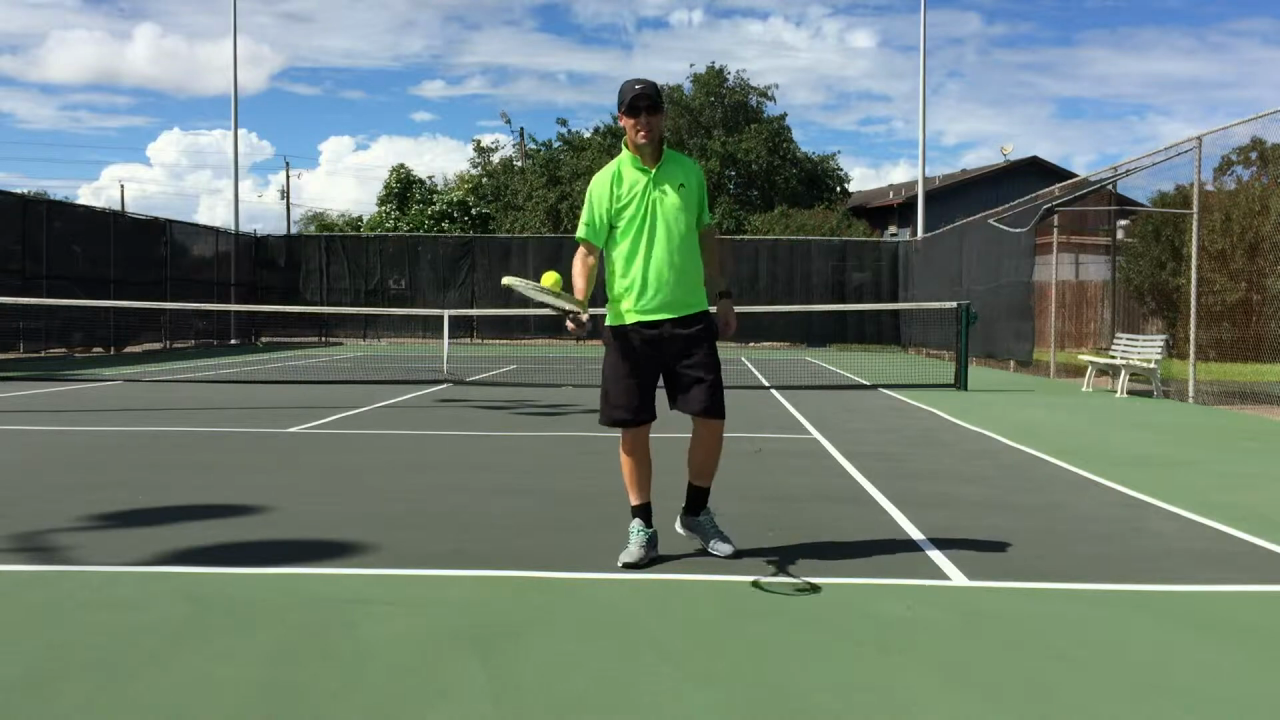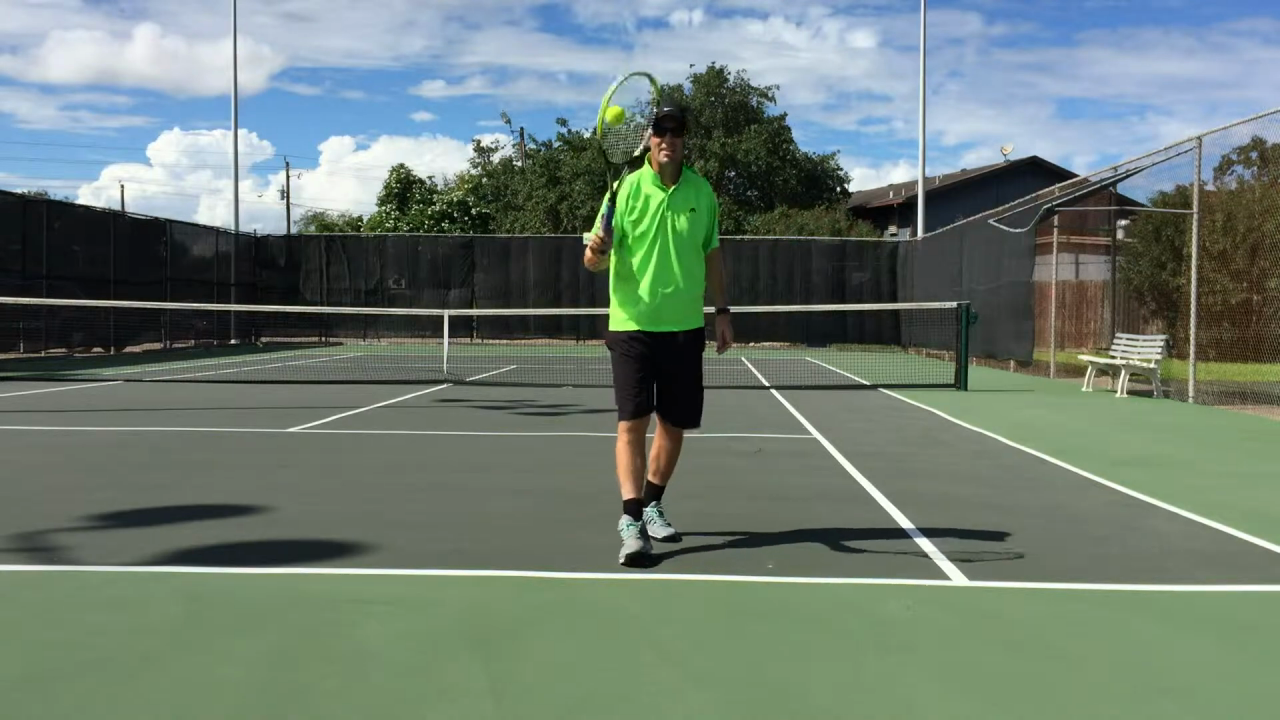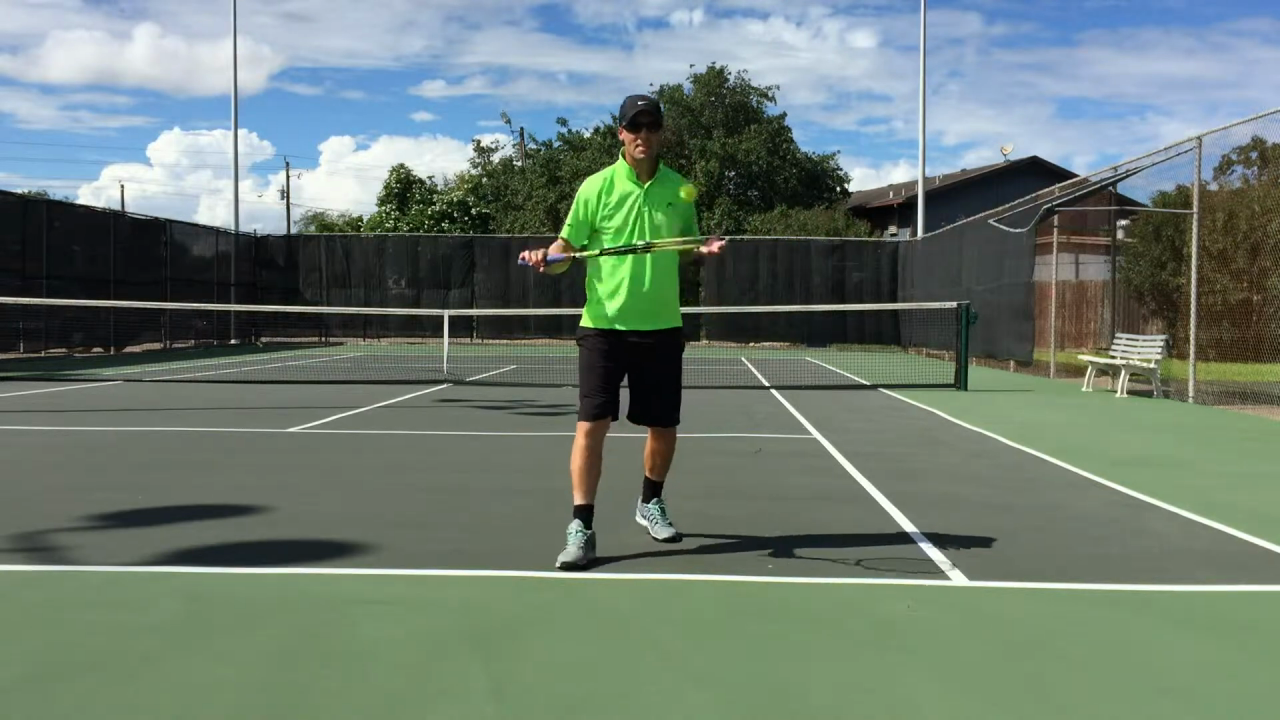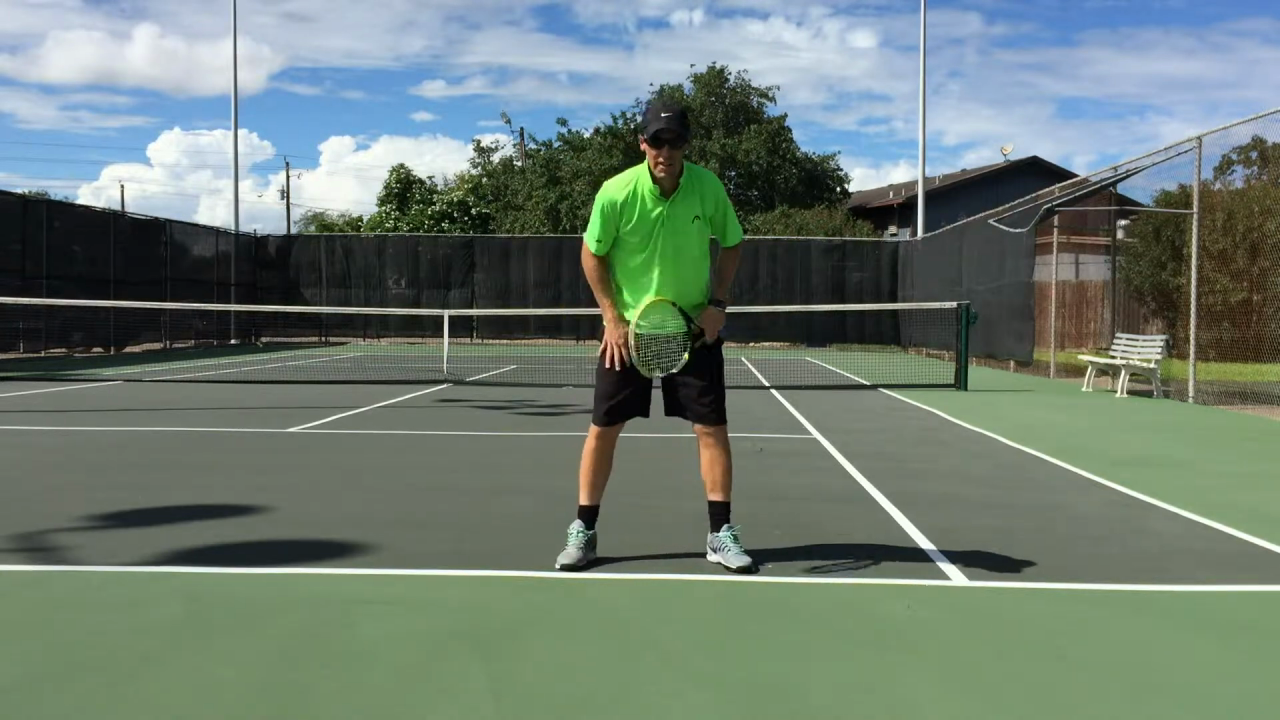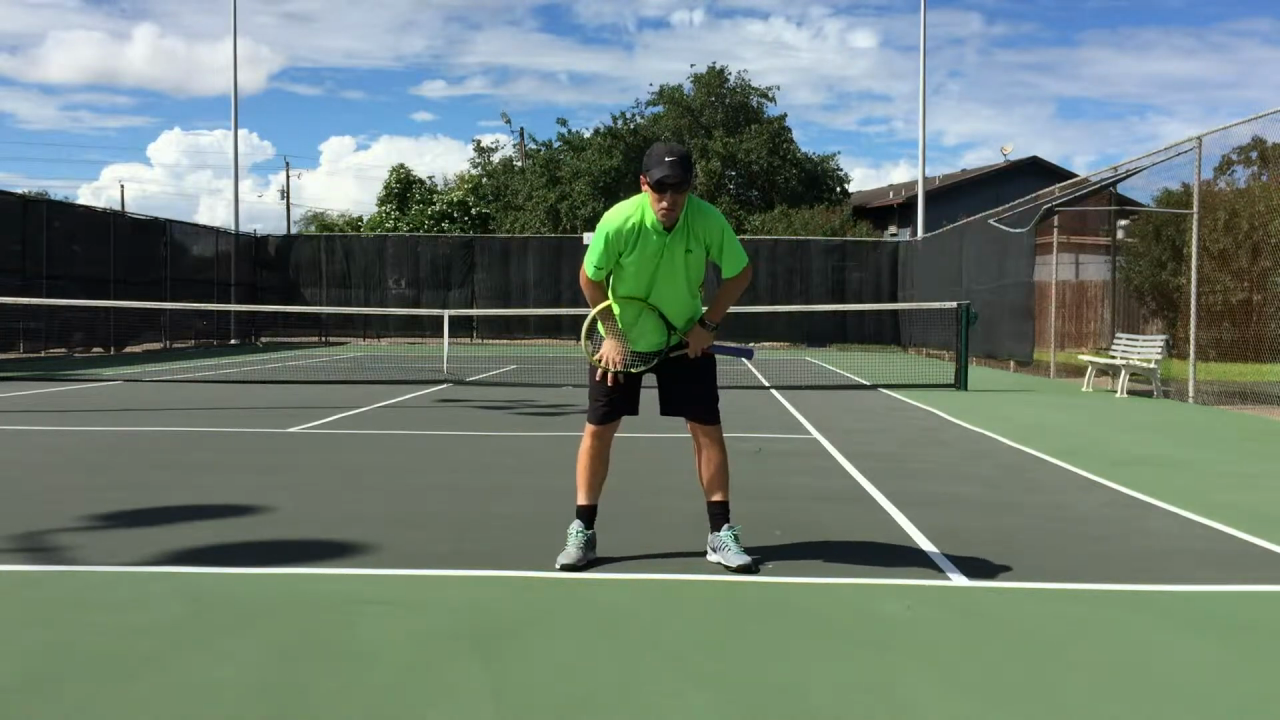
dt=1s
person 1, frame 1
left shoulder: (690, 171)
right shoulder: (606, 180)
right elbow: (587, 250)
left wrist: (722, 294)
right wrist: (581, 300)
left hip: (691, 317)
right hip: (630, 322)
left knee: (710, 417)
right knee: (633, 426)
left ankle: (696, 514)
right ankle: (642, 530)
person 1, frame 2
left shoulder: (703, 193)
right shoulder: (626, 190)
left elbow: (712, 257)
right elbow: (597, 259)
left wrist: (722, 311)
right wrist: (596, 253)
left hip: (686, 327)
right hip: (632, 326)
left knee: (674, 422)
right knee: (632, 421)
left ankle: (652, 505)
right ankle: (632, 522)
person 1, frame 3
left shoulder: (678, 186)
right shoulder: (597, 187)
left elbow: (688, 248)
right elbow: (567, 247)
left wrist: (702, 248)
right wrist: (546, 259)
left hip: (662, 327)
right hip: (605, 325)
left knee: (663, 425)
right knee: (592, 424)
left ankle: (649, 504)
right ankle: (581, 530)
person 1, frame 4
left shoulder: (710, 189)
right shoulder: (616, 193)
left elbow: (731, 246)
right elbow: (593, 255)
left wrist: (718, 302)
right wrist: (613, 318)
left hip: (694, 328)
right hip: (630, 330)
left knee: (711, 427)
right knee: (603, 428)
left ankle: (720, 535)
right ankle: (583, 532)
person 1, frame 5
left shoulder: (709, 220)
right shoulder: (618, 221)
left elbow: (739, 273)
right elbow: (591, 278)
left wrist: (707, 324)
left hip: (686, 336)
left knee: (707, 428)
right knee: (599, 428)
left ankle: (721, 534)
right ankle: (583, 532)
